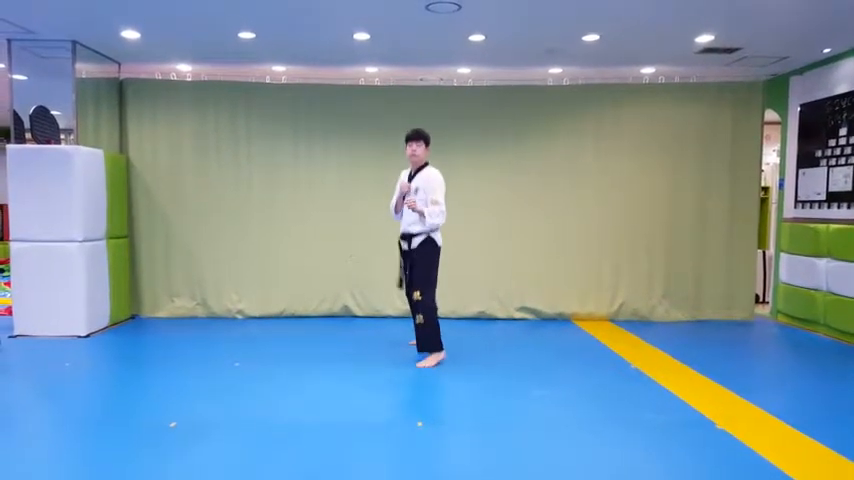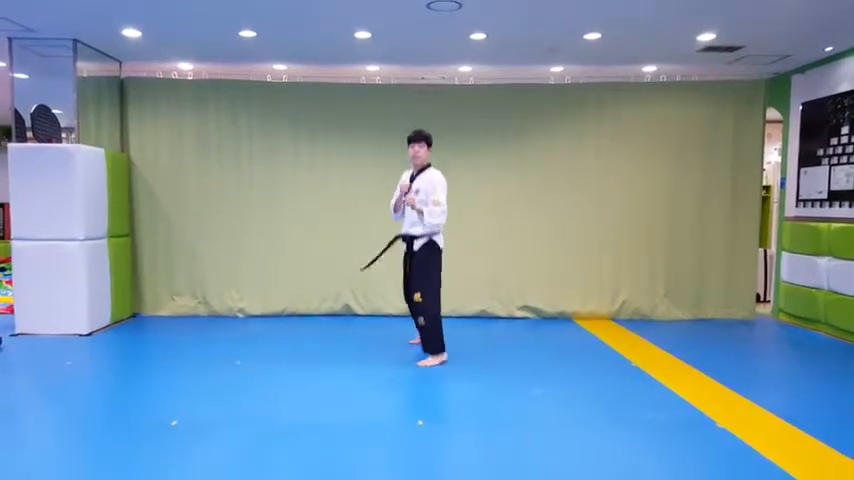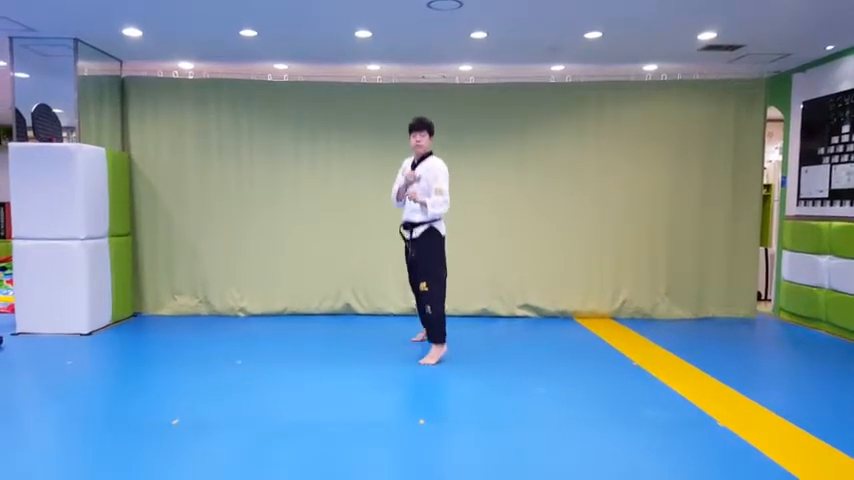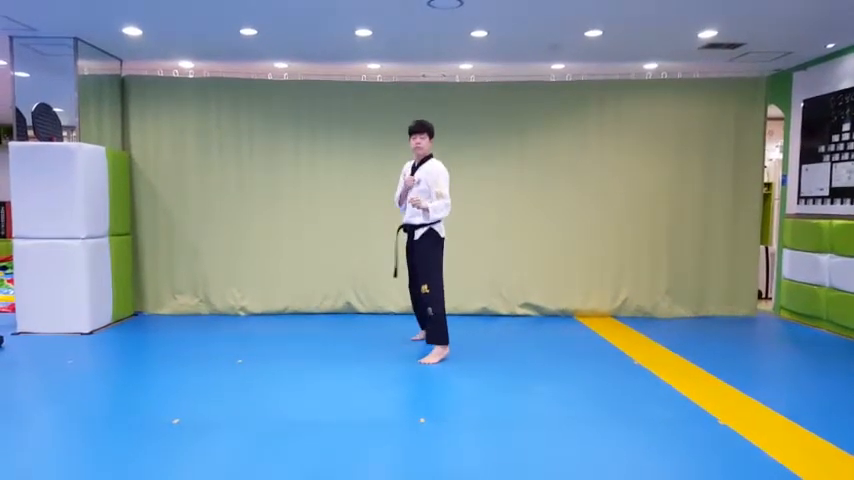
dt=0.3s
person 1, frame 1
left shoulder: (433, 176)
right shoulder: (405, 176)
left elbow: (439, 214)
right elbow: (396, 213)
left wrist: (420, 210)
right wrist: (401, 196)
left hip: (426, 242)
right hip: (409, 242)
left knee: (422, 294)
right knee: (413, 292)
left ankle: (435, 350)
right ankle: (424, 336)
person 1, frame 2
left shoulder: (435, 178)
right shoulder: (407, 176)
left elbow: (440, 215)
right elbow: (396, 214)
left wrist: (418, 207)
right wrist: (400, 196)
left hip: (428, 244)
right hip: (411, 244)
left knee: (425, 295)
right knee: (412, 293)
left ankle: (437, 351)
right ankle: (425, 333)
person 1, frame 3
left shoulder: (437, 165)
right shoulder: (407, 165)
left elbow: (443, 203)
right elbow: (396, 200)
left wrist: (421, 200)
right wrist: (404, 185)
left hip: (430, 232)
right hip: (411, 231)
left knee: (432, 285)
right knee: (418, 283)
left ankle: (439, 344)
right ankle: (429, 328)
person 1, frame 4
left shoulder: (437, 168)
right shoulder: (408, 167)
left elbow: (444, 206)
right elbow: (400, 204)
left wrist: (424, 205)
right wrist: (405, 190)
left hip: (430, 233)
right hip: (412, 233)
left knee: (430, 286)
right knee: (415, 285)
left ankle: (441, 345)
right ankle: (427, 328)
